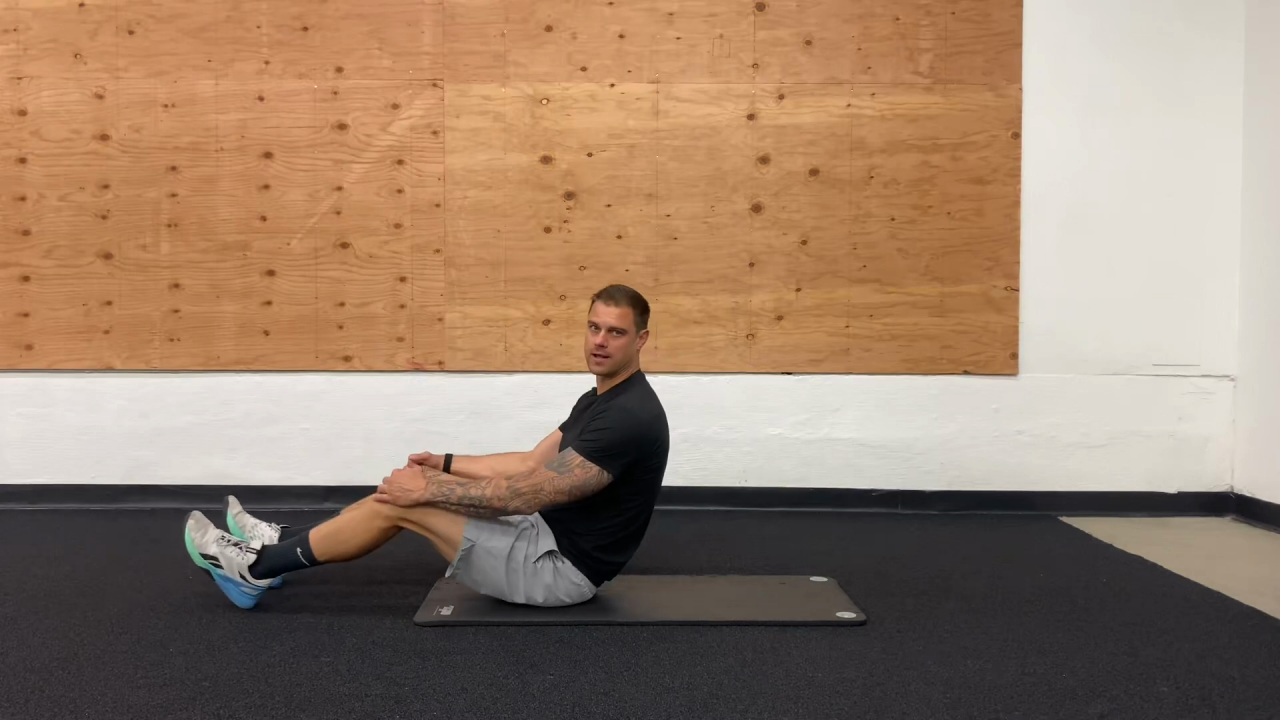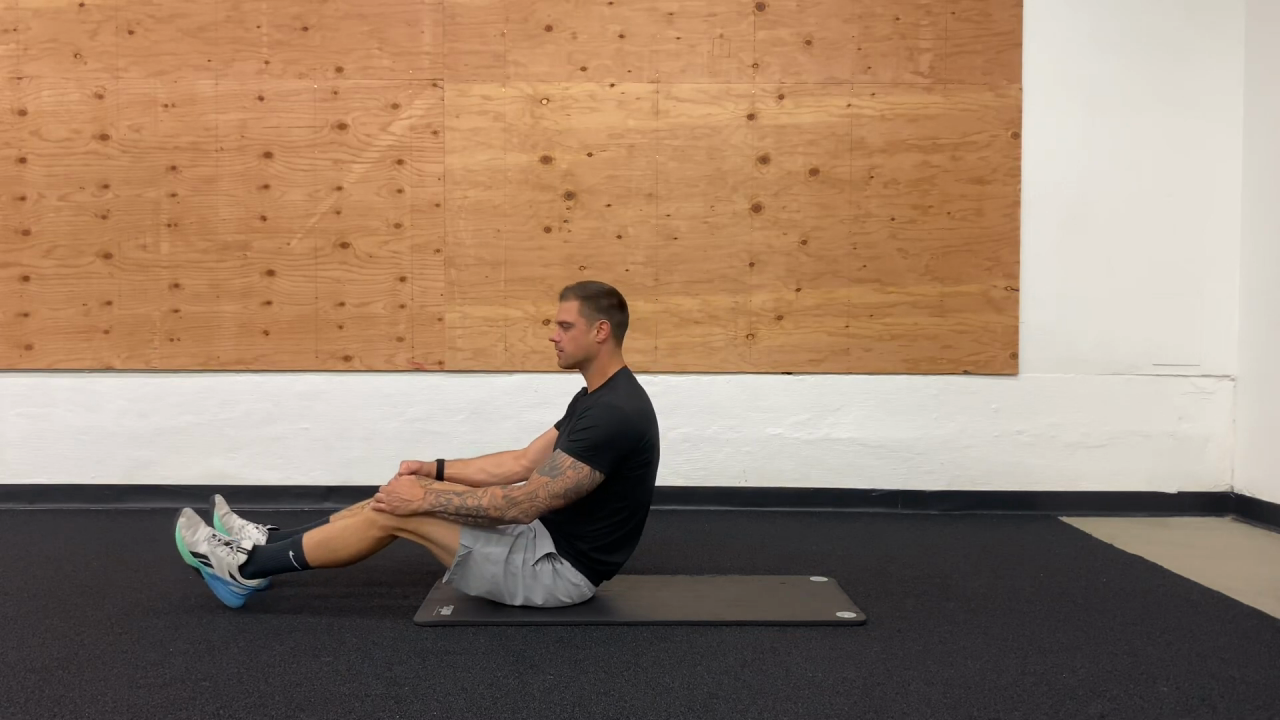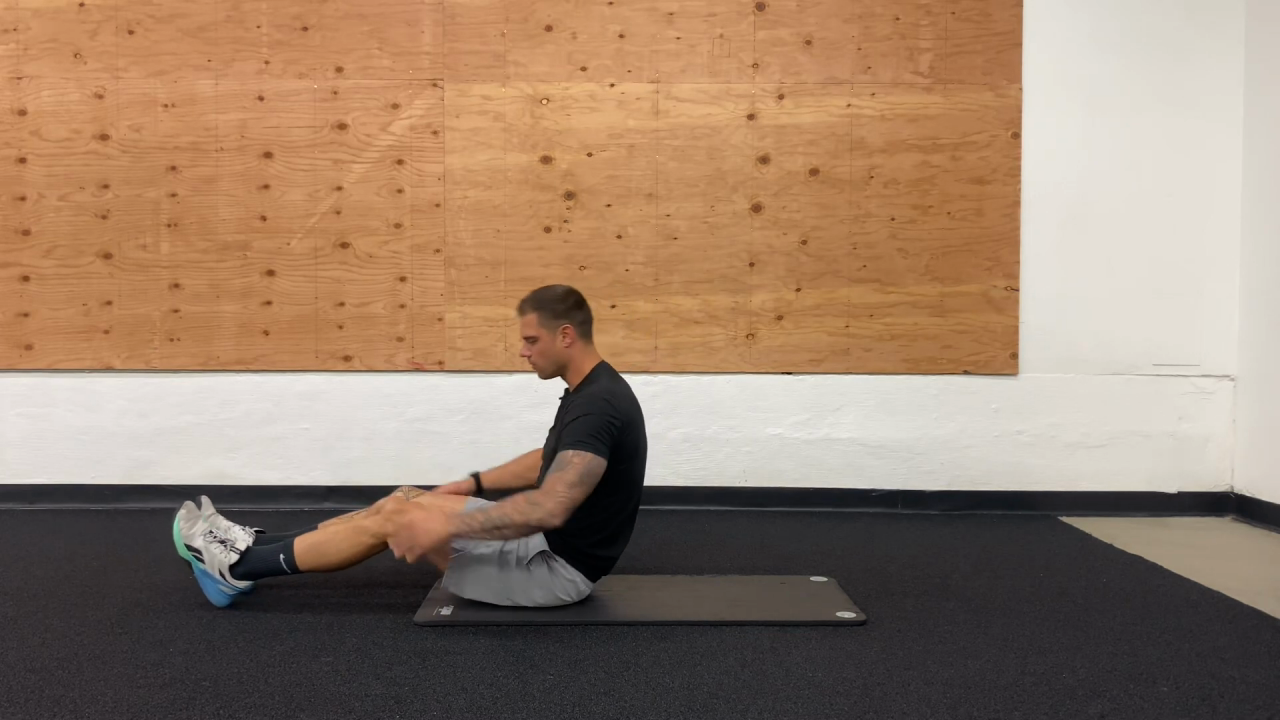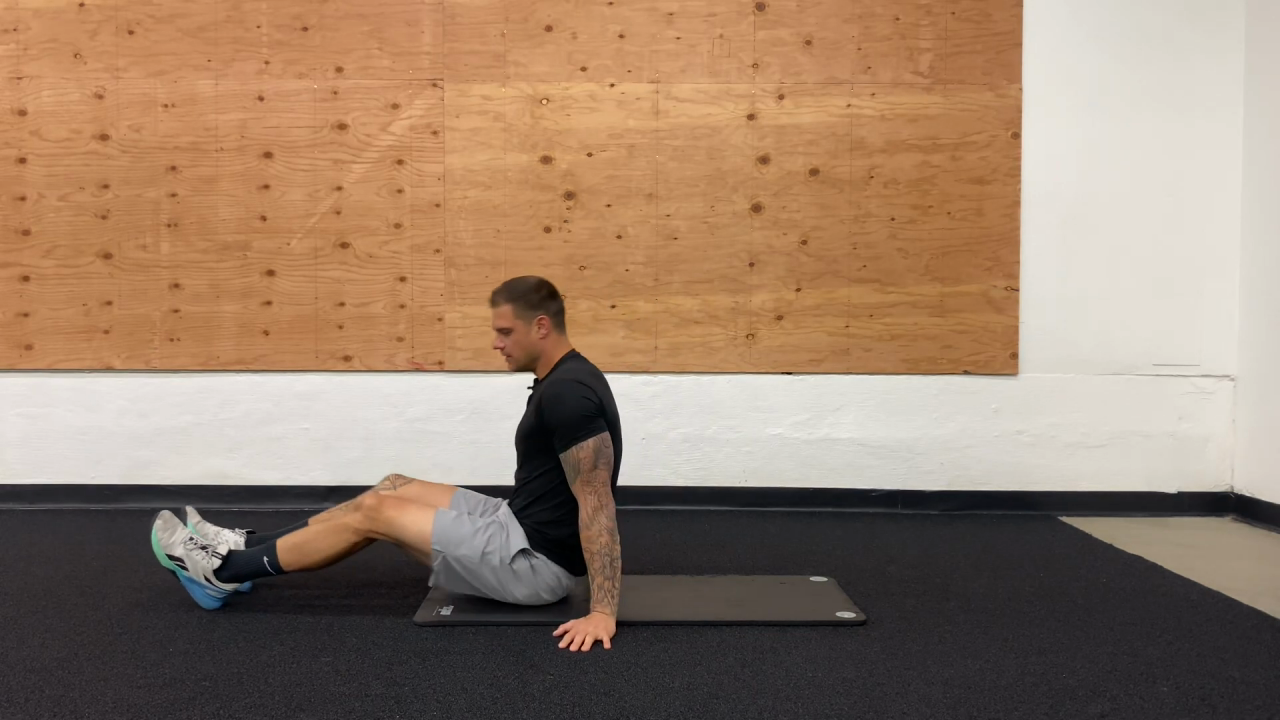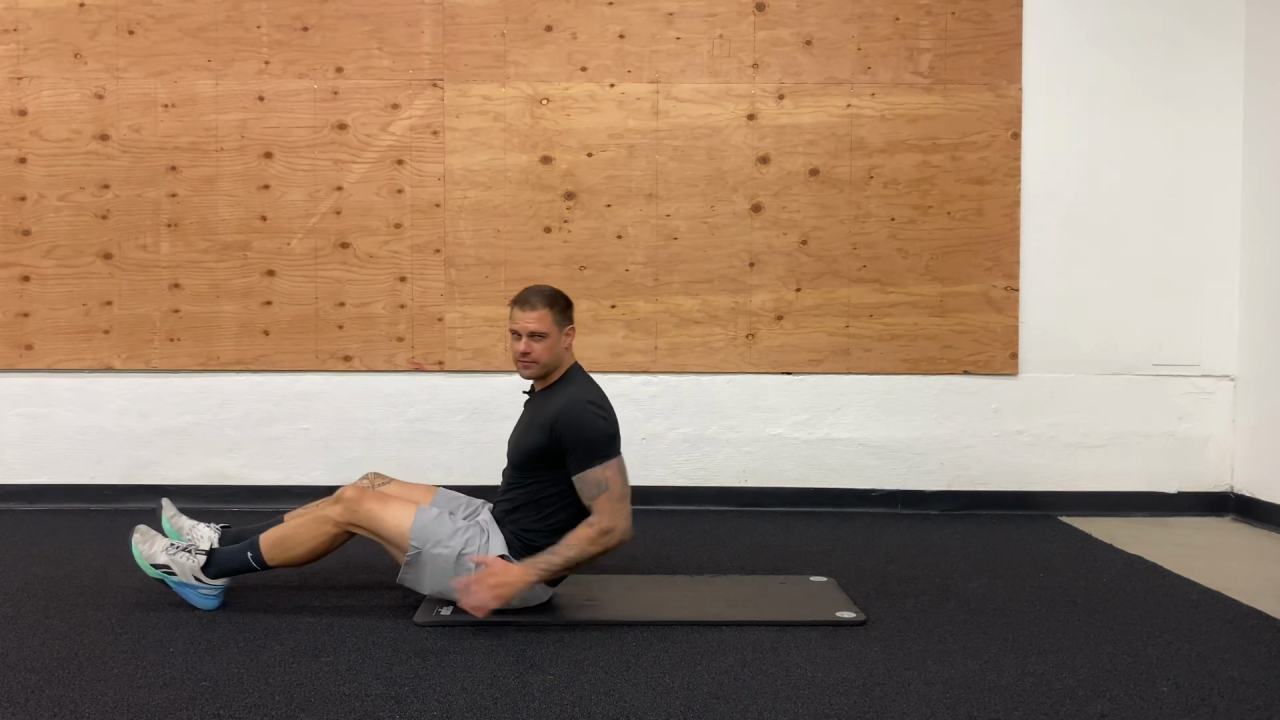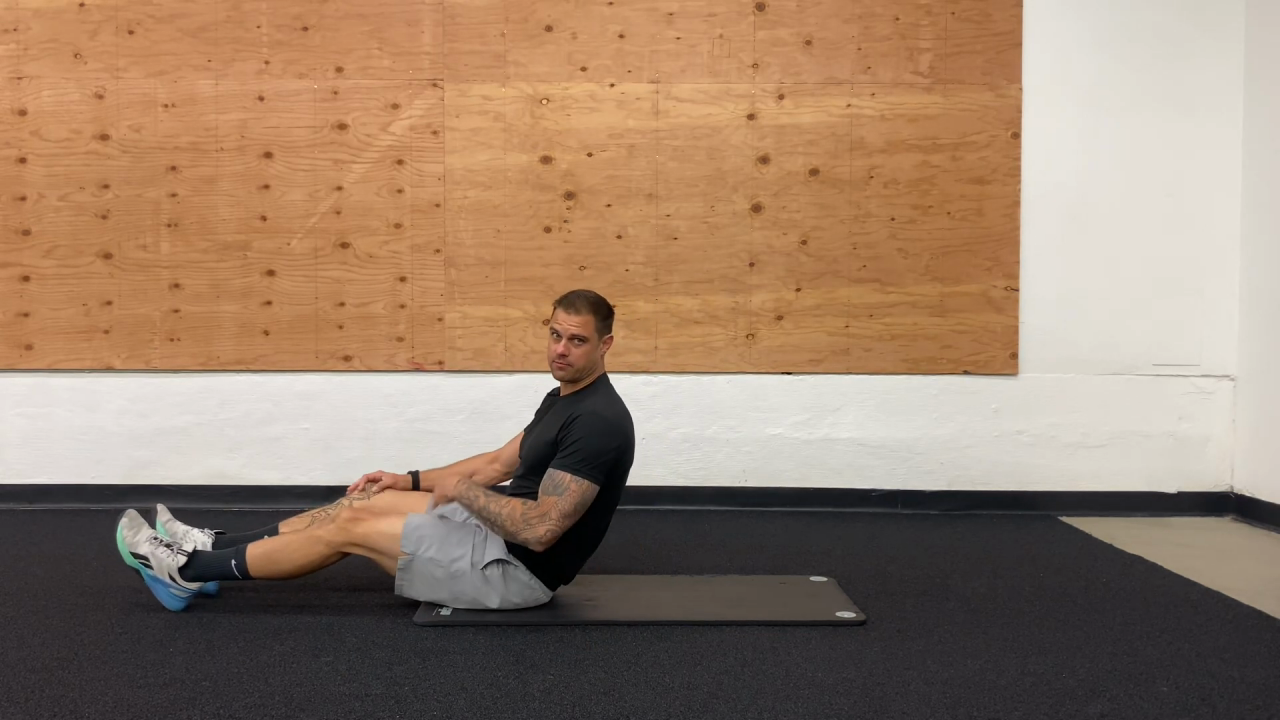
dt=0.7s
person 1, frame 1
left shoulder: (630, 418)
right shoulder: (599, 400)
left elbow: (527, 495)
right elbow: (531, 465)
left wrist: (428, 490)
right wrist: (443, 464)
left hip: (559, 568)
right hip: (552, 538)
left knee: (401, 503)
right knee: (409, 485)
left ankle: (256, 568)
right ankle: (279, 543)
person 1, frame 2
left shoulder: (614, 415)
right shoulder: (597, 399)
left elbow: (525, 504)
right elbow: (525, 464)
left wrist: (426, 500)
right wrist: (434, 470)
left hip: (559, 568)
right hip: (554, 538)
left knee: (396, 512)
right knee: (405, 490)
left ankle: (245, 566)
right ankle: (266, 543)
person 1, frame 3
left shoulder: (597, 406)
right shoulder: (592, 392)
left elbow: (549, 510)
left wrist: (447, 525)
right wrist: (474, 483)
left hip: (556, 566)
right hip: (551, 544)
left knee: (397, 517)
right knee: (405, 502)
left ankle: (237, 568)
right ankle: (254, 547)
person 1, frame 4
left shoulder: (566, 393)
right shoulder: (569, 380)
left elbow: (597, 502)
right elbow: (585, 494)
left wrist: (603, 612)
right wrist: (580, 552)
left hip: (533, 562)
right hip: (525, 531)
left knee: (372, 512)
right knee: (394, 489)
left ankle: (224, 571)
right ankle: (245, 548)
person 1, frame 5
left shoulder: (577, 410)
right shoulder: (551, 391)
left elbow: (613, 523)
left wrist: (523, 574)
left hip: (513, 561)
right hip: (500, 527)
left knee: (352, 506)
right knee: (371, 486)
left ankle: (209, 568)
right ankle: (220, 545)
person 1, frame 6
left shoulder: (597, 421)
right shoulder: (564, 398)
left elbow: (540, 530)
right elbow: (502, 463)
left wrist: (465, 492)
right wrist: (410, 481)
left hip: (517, 568)
right hip: (504, 536)
left knee: (351, 527)
right knee: (363, 500)
left ankle: (189, 571)
right ankle: (211, 548)
